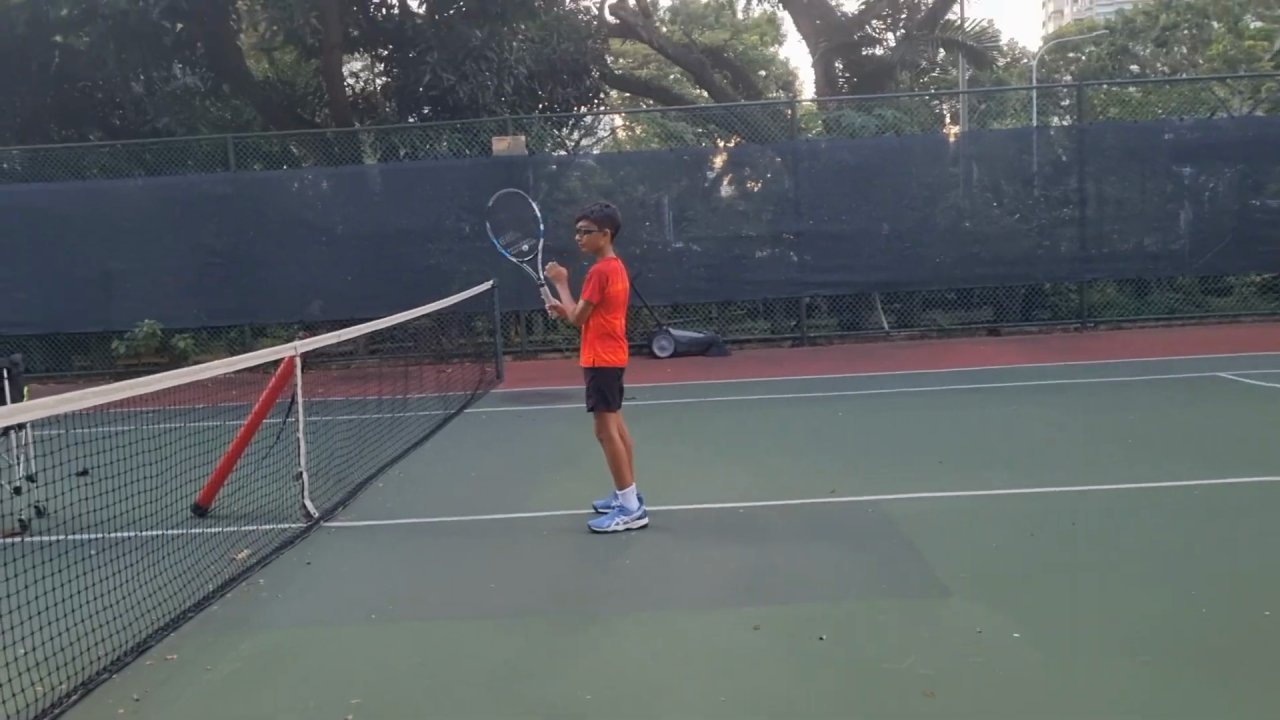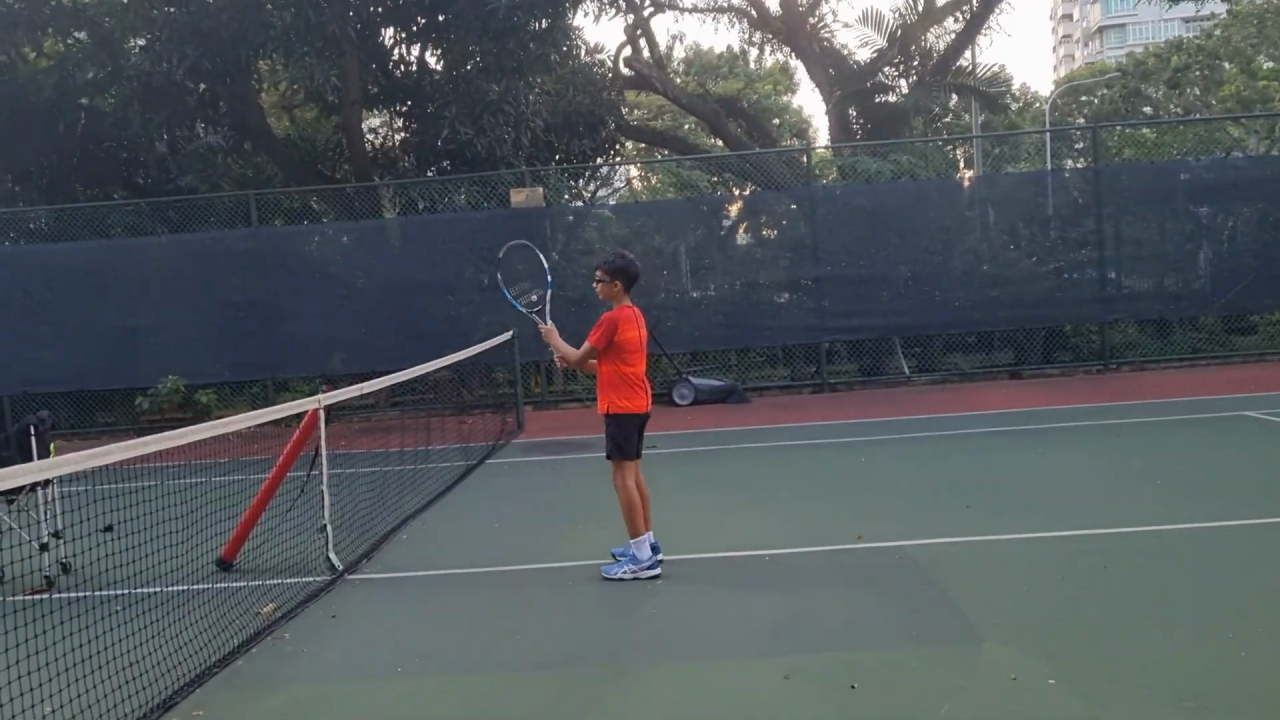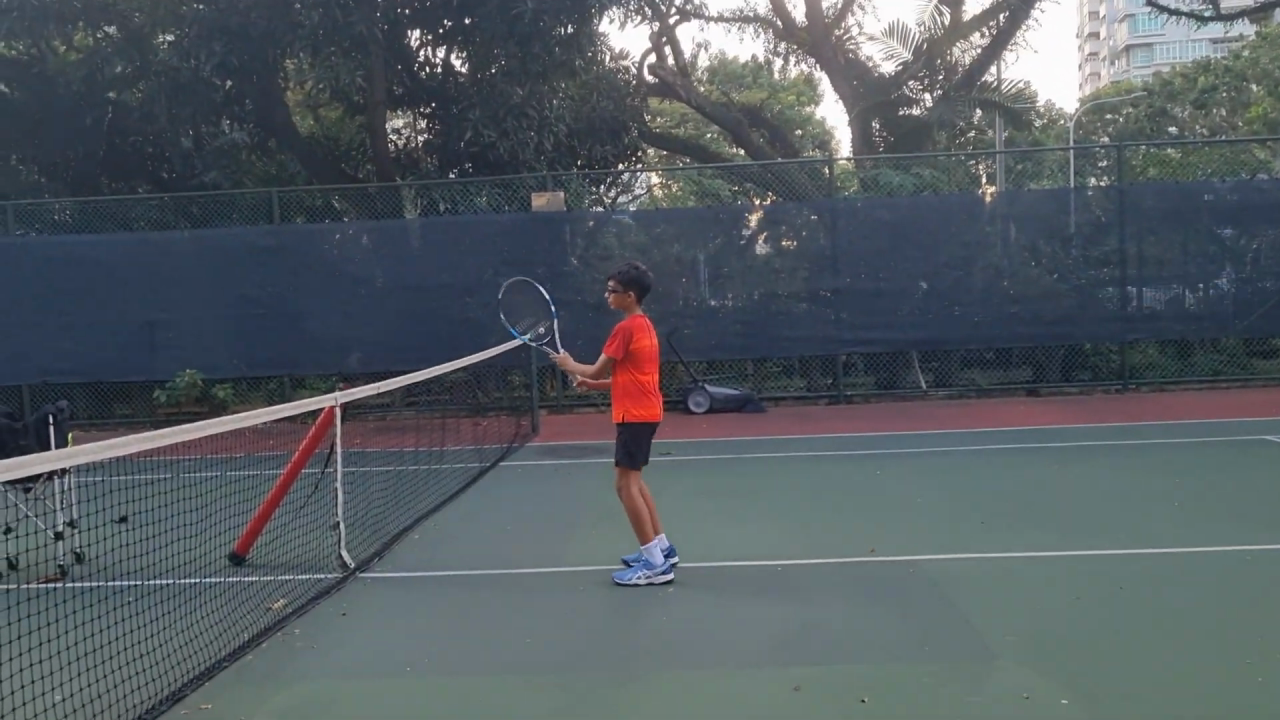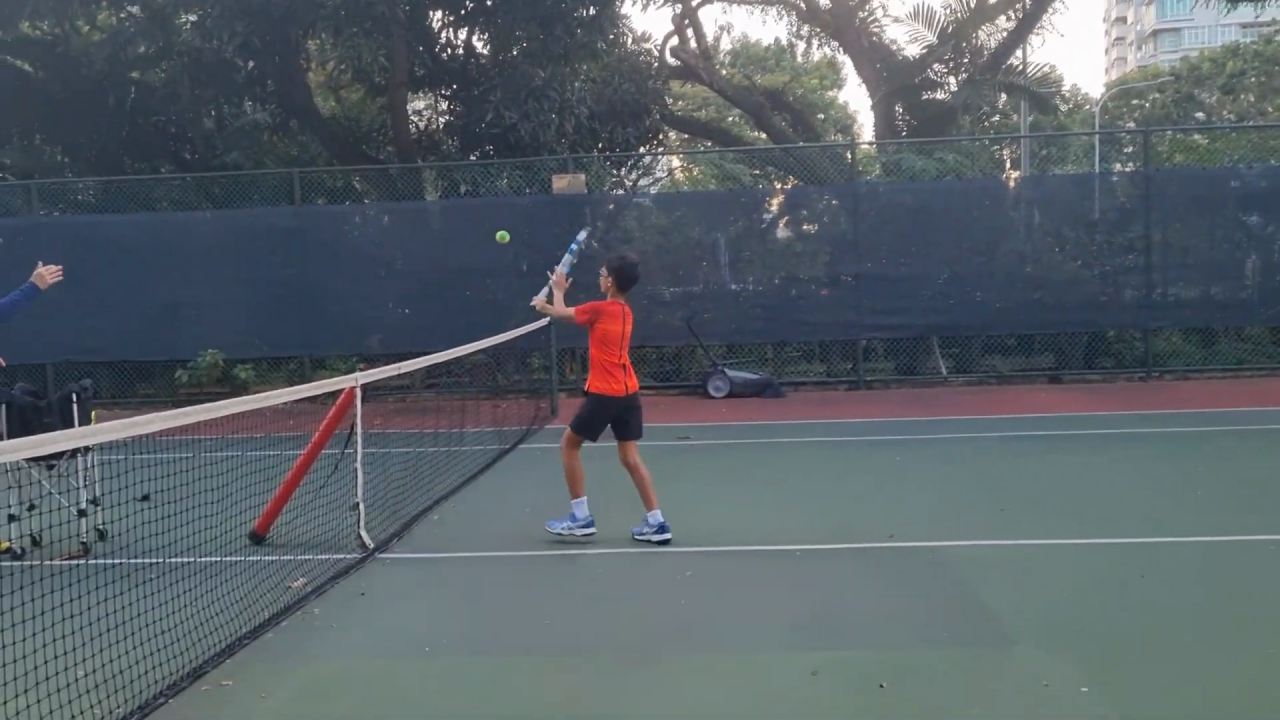
dt=0.7s
person 1, frame 1
left shoulder: (599, 271)
right shoulder: (615, 267)
left elbow: (577, 318)
left wrist: (561, 284)
right wrist: (564, 307)
left hip: (602, 359)
right hip: (612, 357)
left knee: (605, 430)
right knee: (613, 426)
left ankle: (629, 509)
right ankle: (625, 497)
person 1, frame 2
left shoulder: (611, 320)
right shoulder: (635, 316)
left elbow: (578, 359)
left wrist: (554, 339)
right wrist: (574, 361)
left hip: (621, 407)
right hip: (638, 404)
left knee: (622, 478)
right knee: (633, 474)
left ankle: (642, 559)
right ankle: (647, 544)
person 1, frame 3
left shoulder: (624, 329)
right shoulder: (645, 326)
left elbow: (598, 371)
left wrist: (570, 366)
right wrist: (596, 384)
left hip: (635, 416)
right hip: (648, 412)
left knee: (625, 485)
right knee: (634, 480)
left ankle: (655, 563)
right ankle: (661, 546)
person 1, frame 4
left shoulder: (599, 309)
right shoulder: (625, 312)
left elbow: (561, 312)
left wrist: (559, 289)
right wrist: (548, 307)
left hip: (603, 392)
right hip: (628, 391)
left knee: (569, 444)
right knee: (630, 456)
left ankle: (581, 516)
right ankle: (656, 523)
